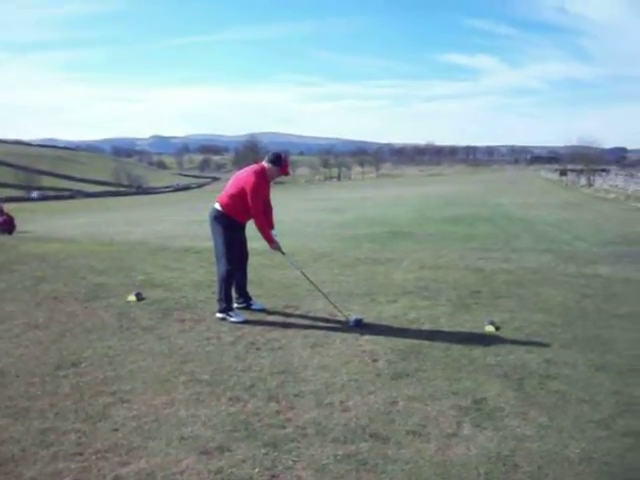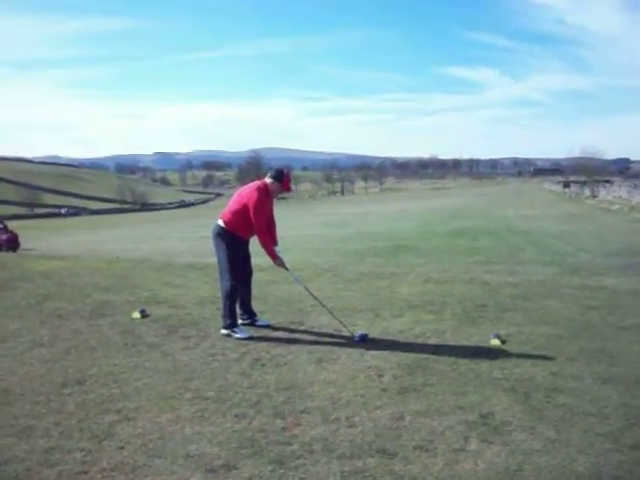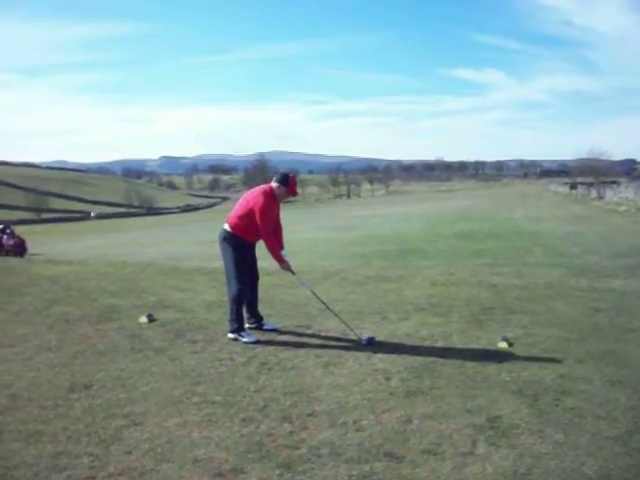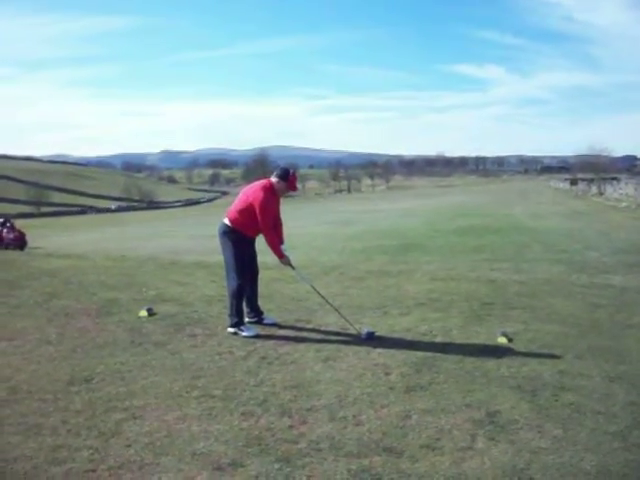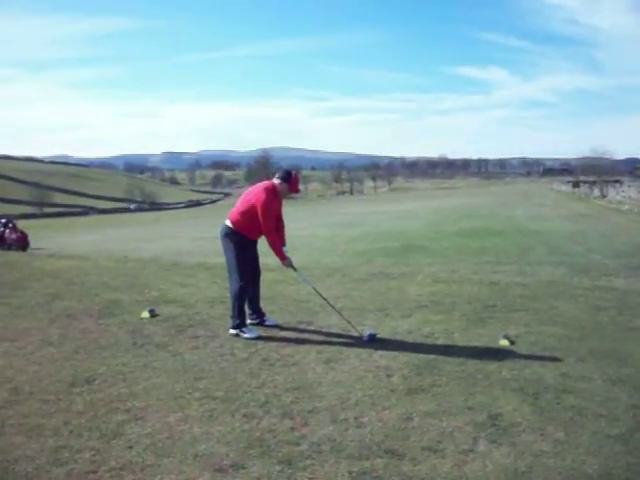
dt=0.5s
person 1, frame 1
left shoulder: (263, 178)
right shoulder: (254, 179)
left elbow: (266, 207)
right elbow: (257, 214)
left wrist: (272, 232)
right wrist: (270, 241)
left hip: (235, 220)
right hip: (223, 219)
left knee: (241, 260)
right knee: (228, 264)
left ankle: (242, 299)
right ankle: (224, 308)
person 1, frame 2
left shoulder: (266, 194)
right shoulder: (257, 195)
left elbow: (270, 223)
right elbow: (261, 231)
left wrist: (275, 248)
right wrist: (274, 257)
left hip: (239, 236)
right hip: (226, 235)
left knee: (245, 276)
right knee: (232, 280)
left ankle: (246, 316)
right ankle: (228, 325)
person 1, frame 3
left shoulder: (272, 197)
right shoulder: (262, 200)
left elbow: (276, 227)
right elbow: (267, 235)
left wrist: (281, 252)
right wrist: (280, 260)
left hip: (245, 240)
right hip: (232, 239)
left knee: (252, 280)
right knee: (238, 284)
left ankle: (253, 320)
right ankle: (235, 329)
person 1, frame 4
left shoulder: (273, 193)
right shoulder: (262, 195)
left elbow: (276, 222)
right elbow: (267, 230)
left wrist: (281, 246)
right wrist: (281, 255)
left hip: (245, 235)
right hip: (232, 234)
left knee: (252, 275)
right knee: (238, 278)
left ankle: (253, 314)
right ankle: (235, 323)
person 1, frame 5
left shoulder: (275, 194)
right shoulder: (264, 196)
left elbow: (278, 223)
right elbow: (269, 232)
left wrist: (283, 248)
right wrist: (282, 257)
left hip: (247, 236)
right hip: (234, 235)
left knee: (253, 276)
right knee: (240, 280)
left ankle: (255, 315)
right ankle: (237, 325)
